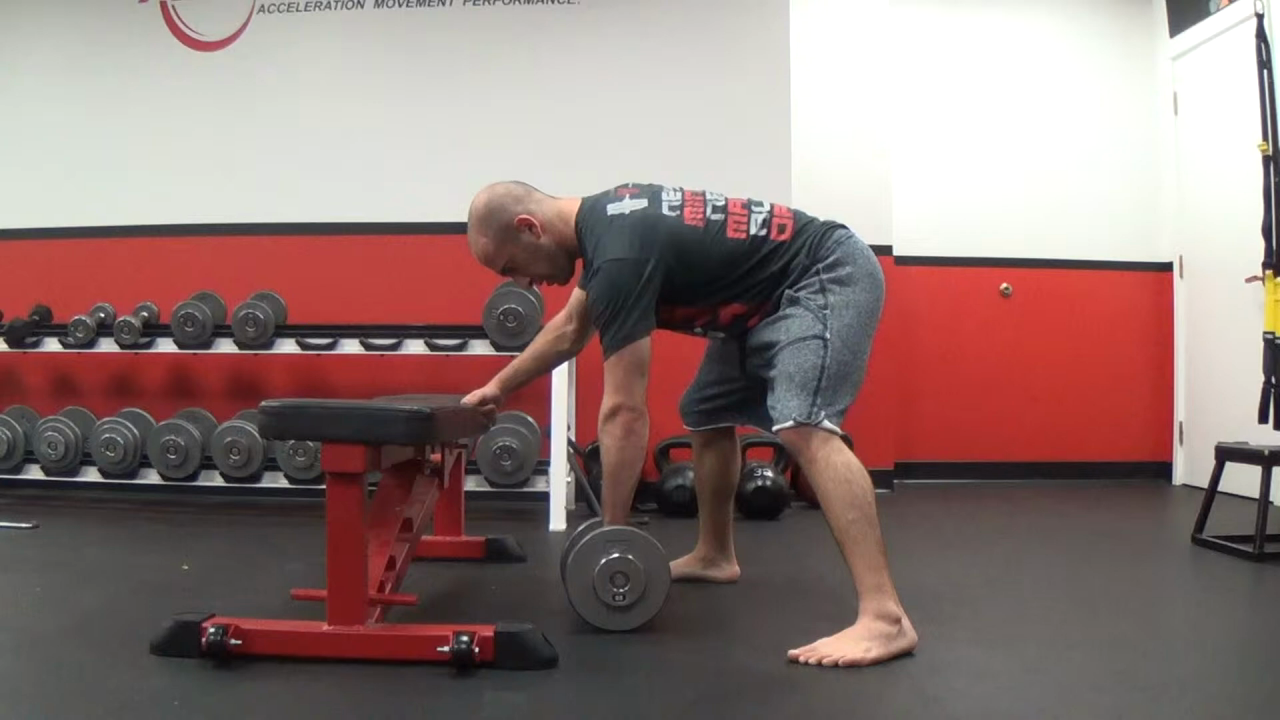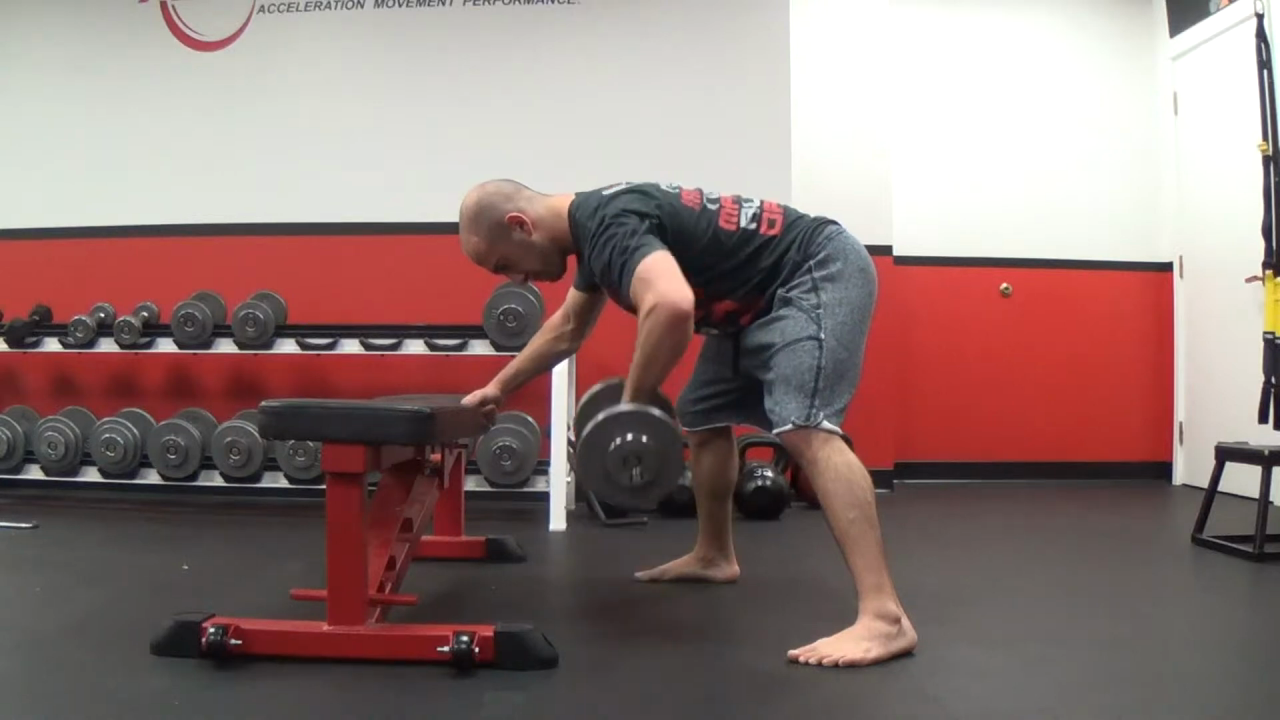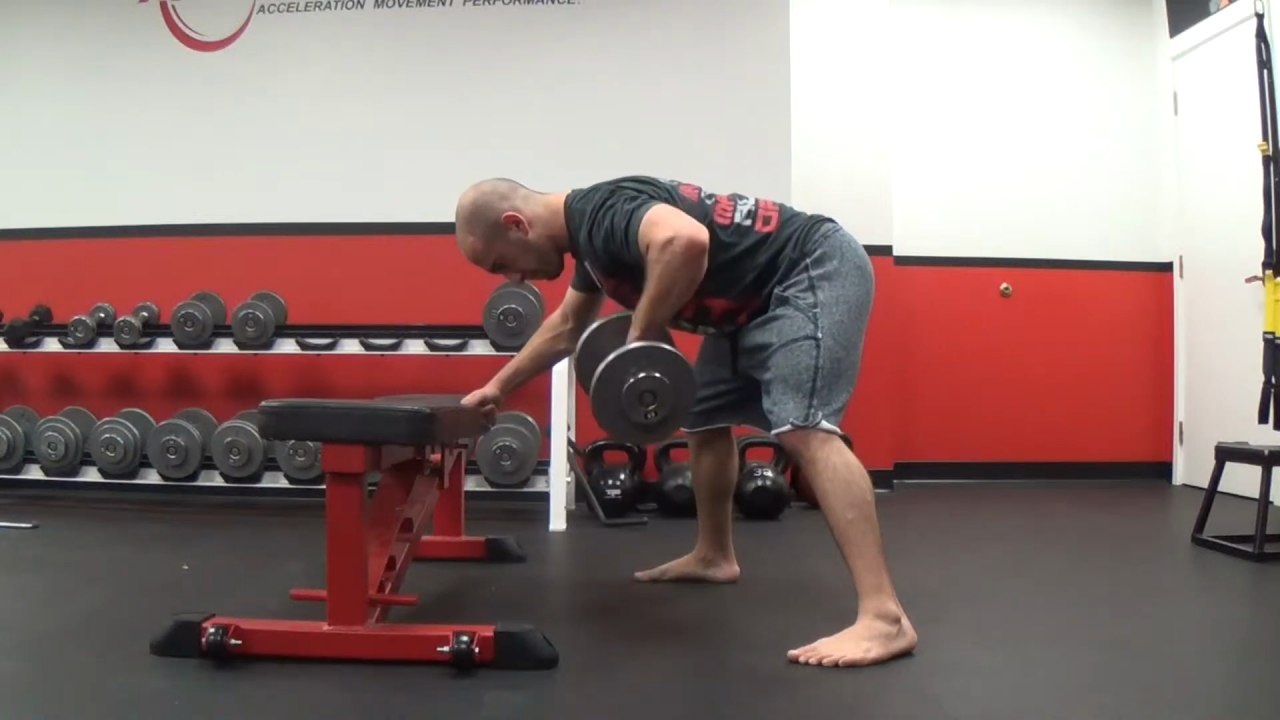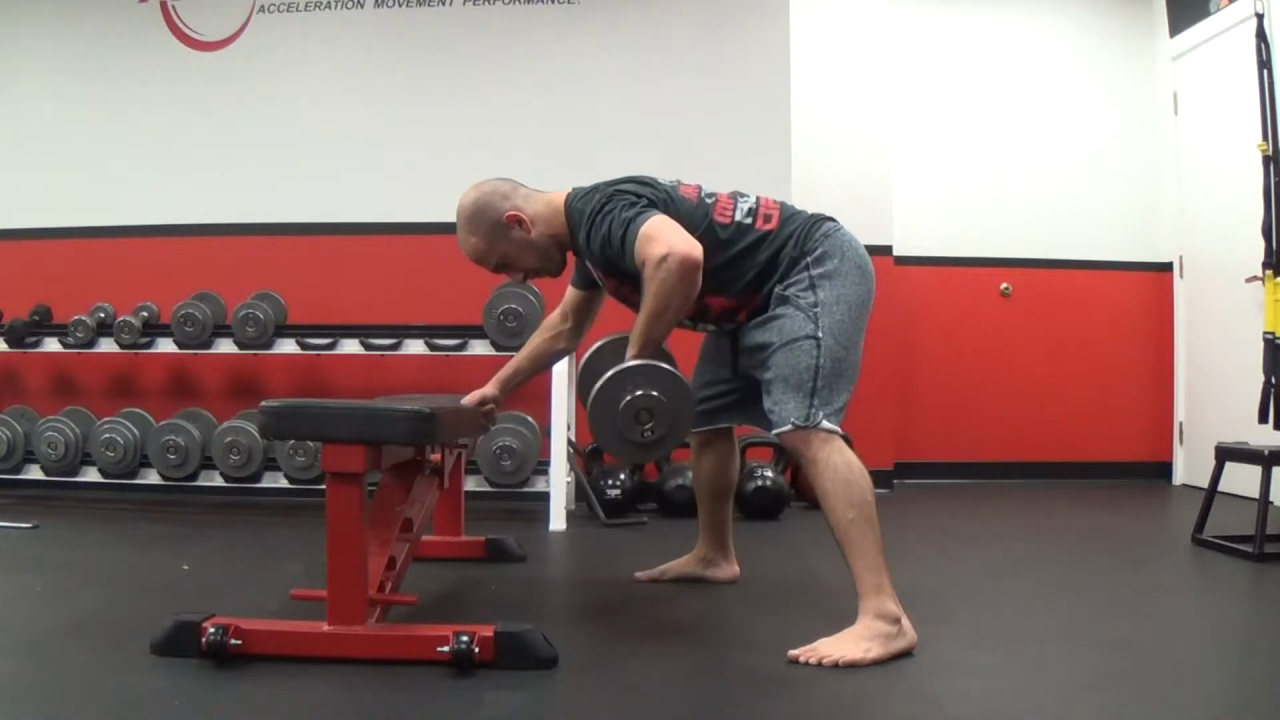
dt=0.5s
person 1, frame 1
left shoulder: (618, 253)
right shoulder: (603, 221)
left elbow: (624, 412)
right elbow: (571, 328)
right wrist: (499, 385)
left hip: (828, 275)
left knee: (803, 429)
right knee: (706, 416)
left ankle: (885, 618)
right ankle: (714, 555)
person 1, frame 2
left shoulder: (608, 226)
right shoulder: (594, 229)
left elbow: (672, 309)
right elbow: (567, 330)
left wrist: (630, 410)
right wrist: (499, 386)
left hip: (820, 271)
right hip: (762, 298)
left knee: (805, 429)
right knee: (703, 417)
left ankle: (884, 617)
right ankle: (713, 556)
person 1, frame 3
left shoulder: (601, 214)
right shoulder: (591, 232)
left elbow: (686, 240)
right elbow: (566, 328)
left wrist: (638, 343)
right wrist: (498, 386)
left hip: (815, 270)
right hip: (759, 299)
left knee: (803, 430)
right knee: (705, 418)
left ankle: (884, 617)
right ankle: (713, 556)
person 1, frame 4
left shoulder: (603, 214)
right shoulder: (591, 229)
left elbow: (679, 257)
right elbow: (566, 327)
left wrist: (635, 364)
right wrist: (499, 385)
left hip: (815, 269)
right hip: (759, 297)
left knee: (805, 429)
right knee: (707, 419)
left ankle: (885, 618)
right ankle: (713, 556)
